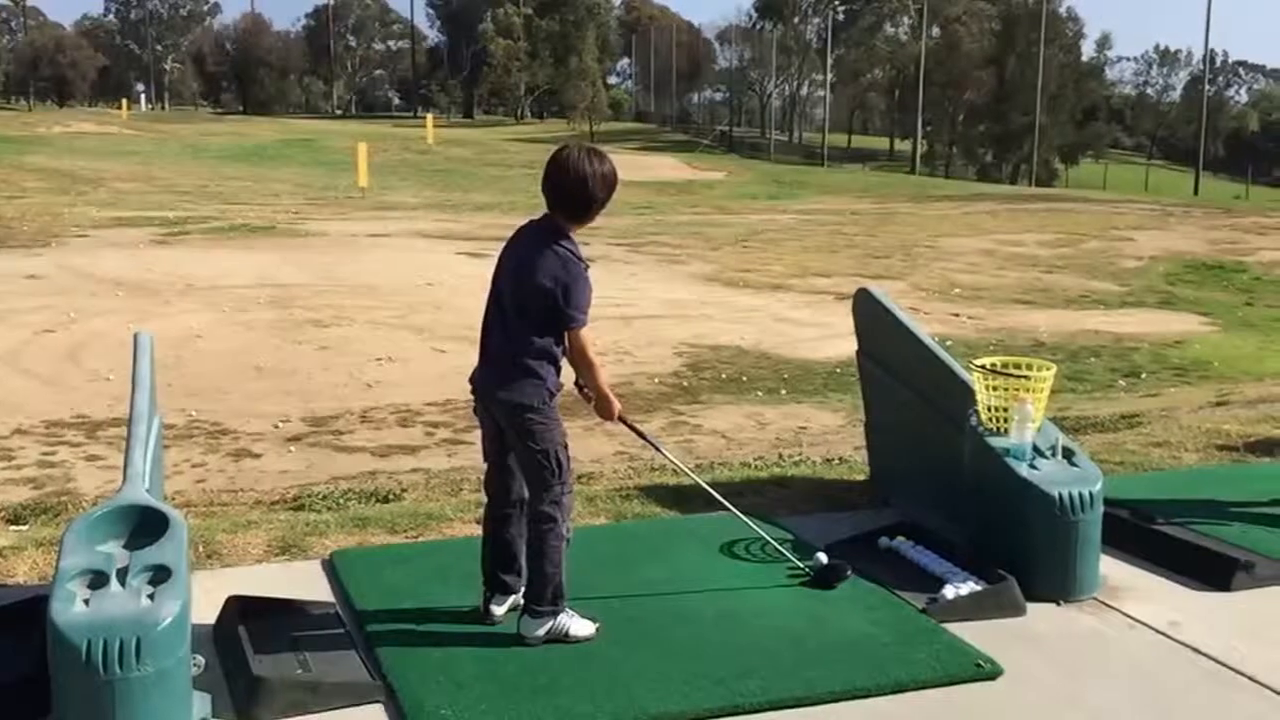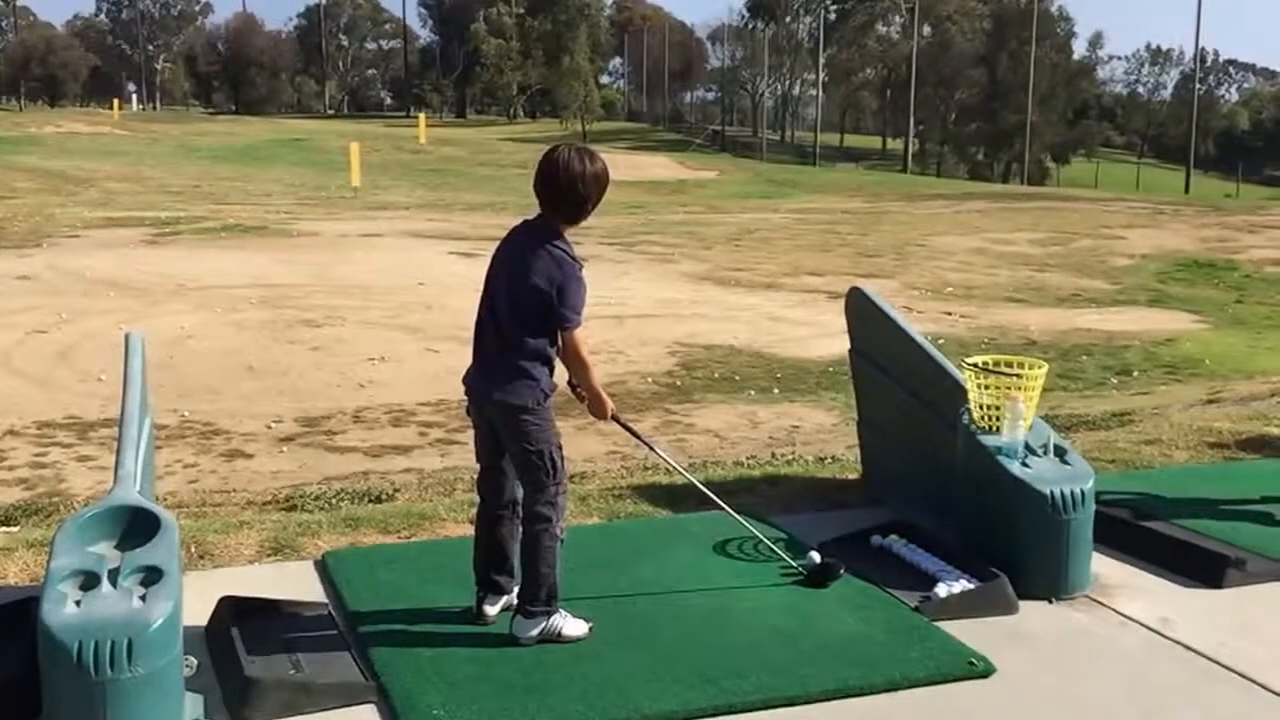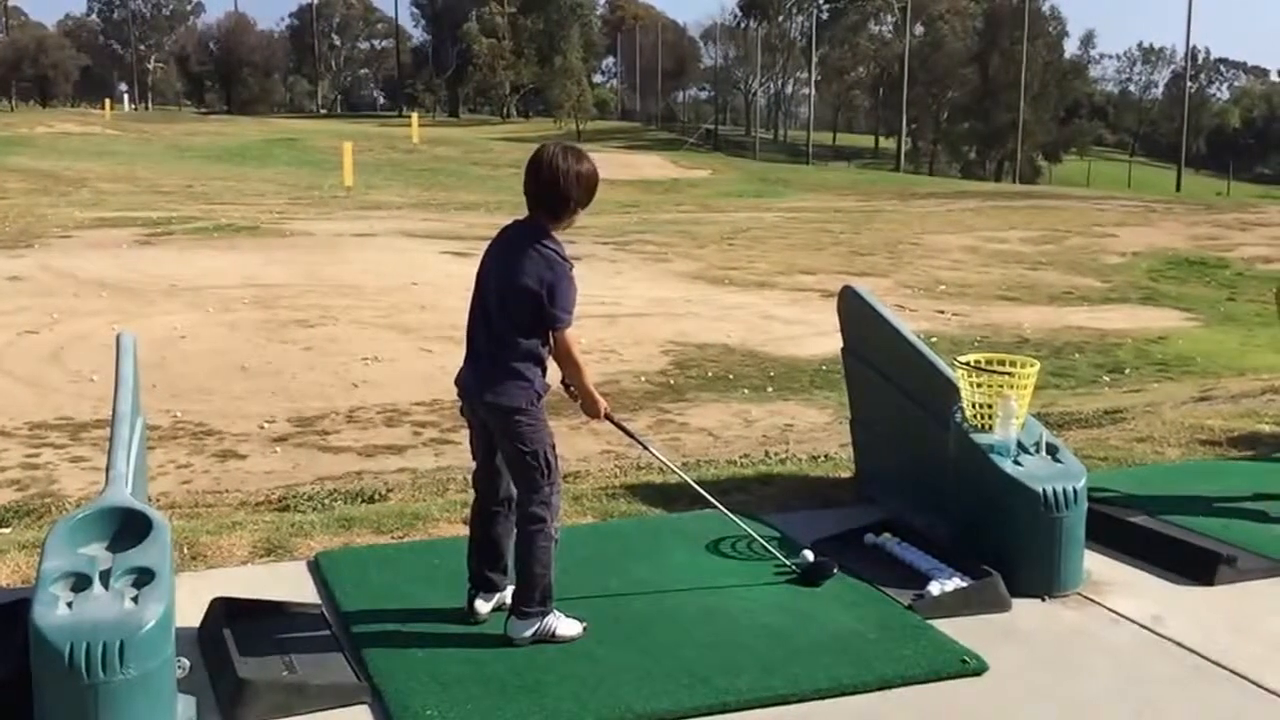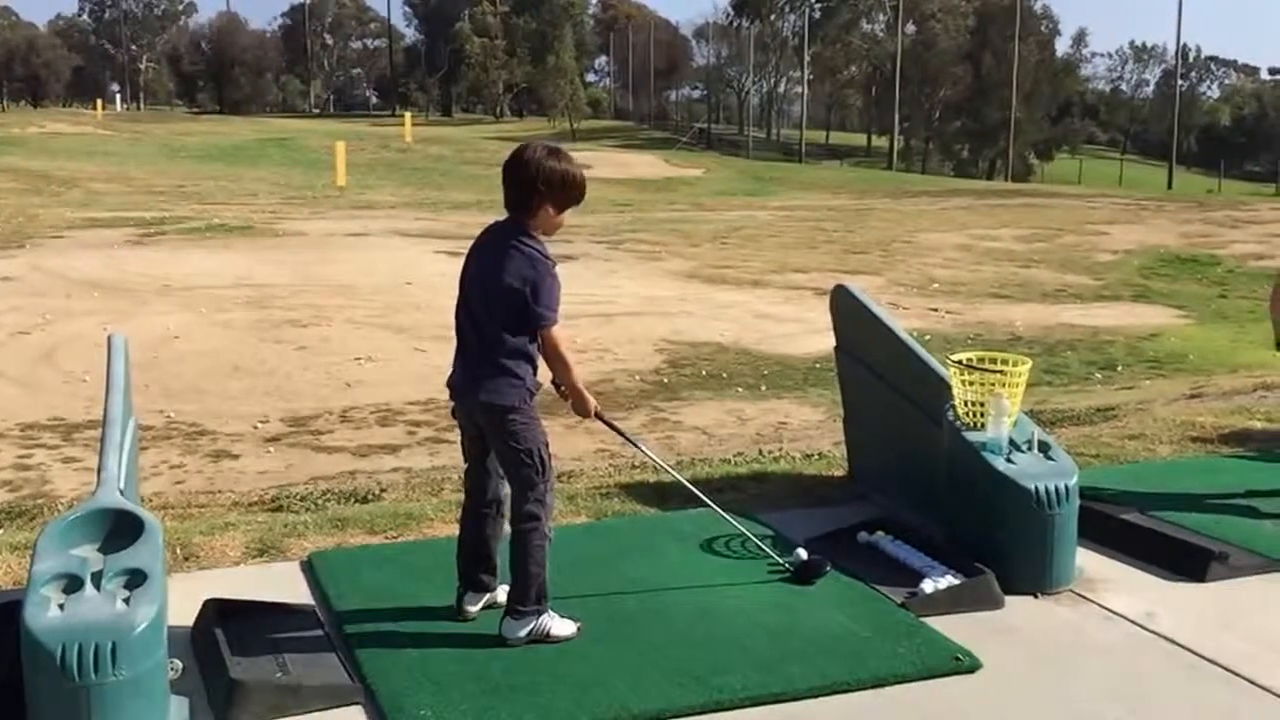
dt=0.7s
person 1, frame 1
left shoulder: (524, 237)
right shoulder: (567, 265)
right elbow: (577, 346)
left wrist: (583, 380)
right wrist: (603, 396)
left hip: (490, 385)
right hip: (527, 396)
left knee: (505, 491)
right knee: (551, 500)
left ankle: (500, 591)
right ankle: (543, 613)
person 1, frame 2
left shoulder: (516, 238)
right shoulder: (562, 265)
right elbow: (571, 345)
left wrist: (574, 379)
right wrist: (596, 395)
left hip: (483, 386)
right hip: (521, 396)
left knee: (497, 492)
right knee: (545, 501)
left ankle: (493, 592)
right ankle: (536, 614)
person 1, frame 3
left shoulder: (506, 238)
right shoulder: (552, 264)
right elbow: (562, 344)
left wrist: (568, 380)
right wrist: (588, 395)
left hip: (476, 386)
right hip: (513, 396)
left knee: (492, 489)
right knee: (539, 501)
left ankle: (486, 589)
right ankle: (530, 614)
person 1, frame 4
left shoulder: (488, 240)
right shoulder: (535, 263)
right elbow: (550, 341)
left wrist: (560, 378)
right wrist: (578, 392)
left hip: (468, 387)
right hip: (506, 396)
left knee: (482, 488)
right knee: (534, 501)
left ankle: (475, 588)
right ankle: (525, 614)
